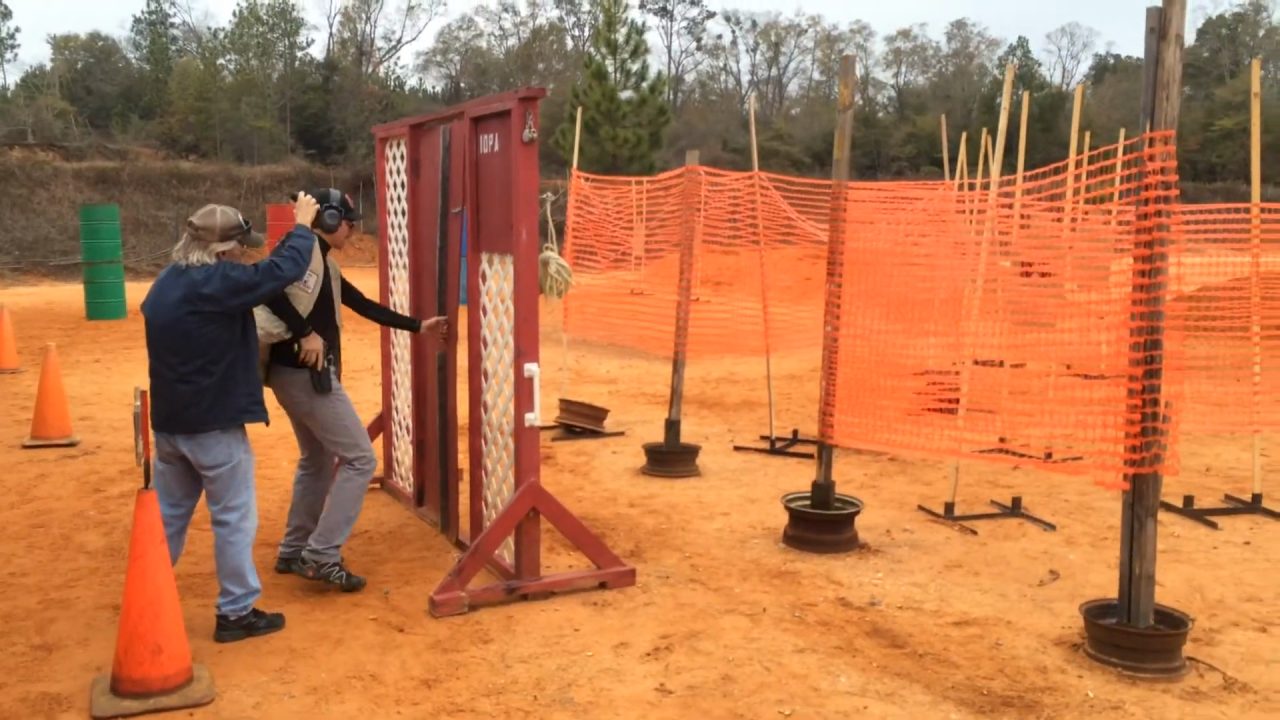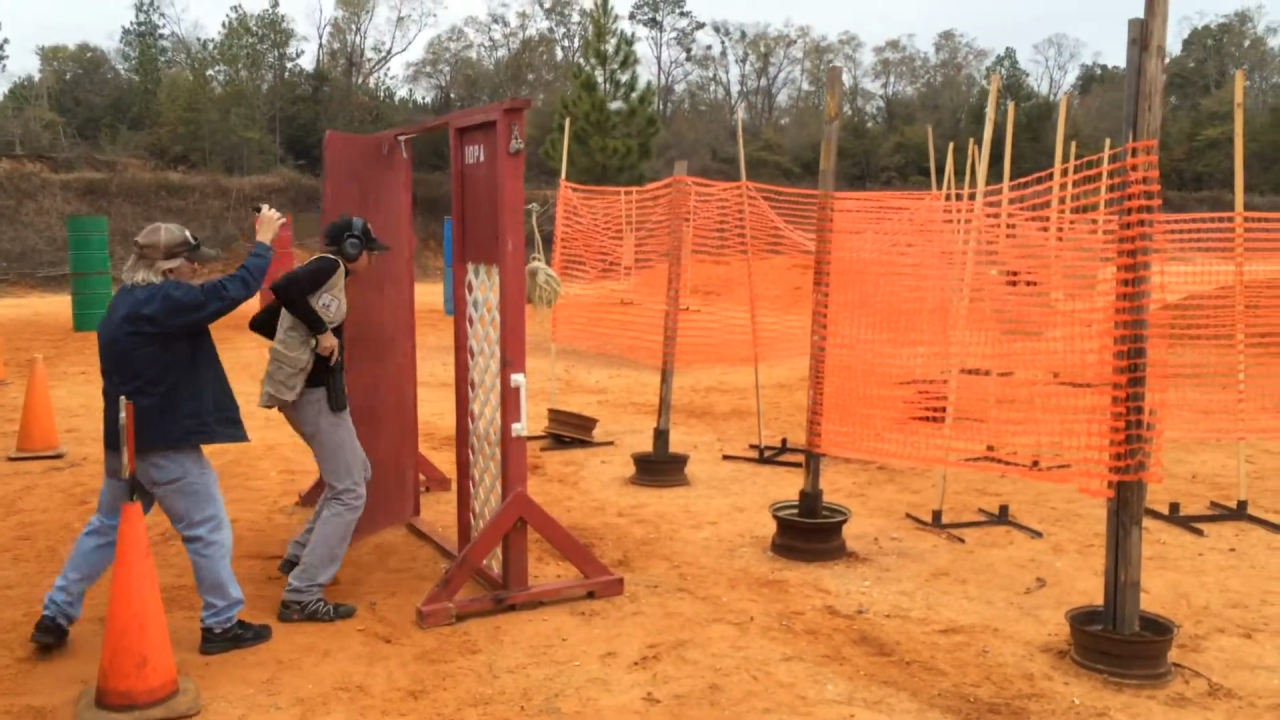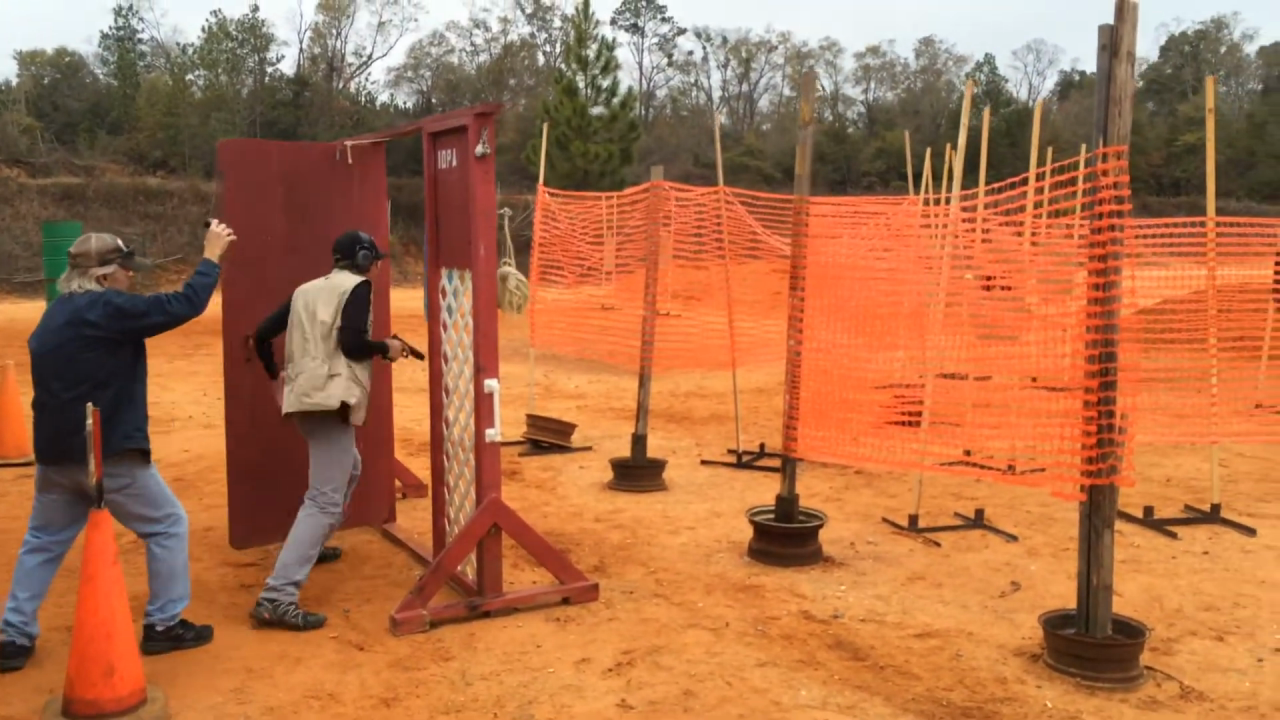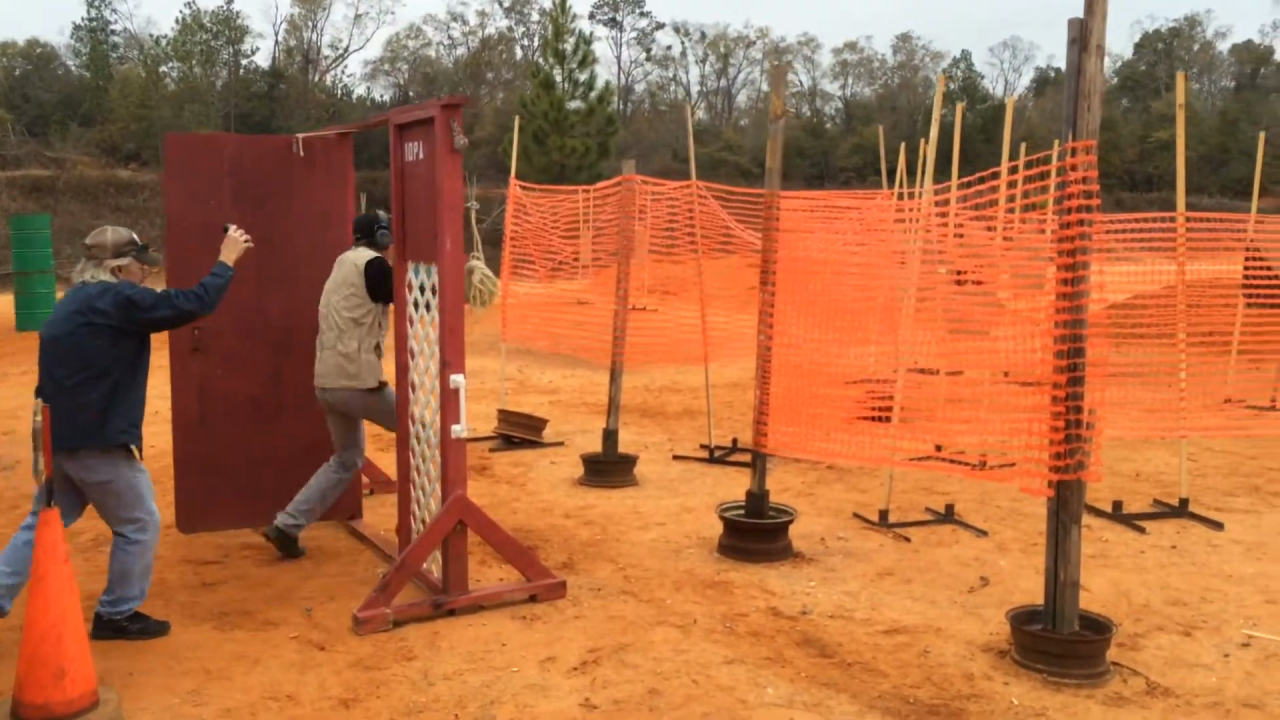
dt=0.3s
person 1, frame 1
left shoulder: (165, 283)
right shoulder: (221, 282)
right elbow: (288, 268)
right wrist: (303, 223)
left hip: (170, 424)
right hip: (215, 425)
left knee: (167, 516)
right knee: (234, 518)
right ankle: (236, 613)
person 1, frame 2
left shoulder: (123, 303)
right shoulder: (169, 301)
right elbow: (239, 287)
right wrist: (264, 239)
left hip: (122, 442)
right hip: (169, 445)
left knee: (104, 528)
right knee: (208, 532)
left ankle: (55, 616)
right ankle: (222, 624)
person 1, frame 3
left shoulder: (55, 316)
right shoulder: (111, 309)
right elbow: (186, 304)
right wrist: (212, 255)
left hip: (55, 453)
right hip: (110, 452)
left knee: (44, 542)
right knee: (168, 525)
right ankle: (164, 625)
person 1, frame 4
left shoulder: (73, 304)
right shoulder: (116, 299)
right elbow: (193, 304)
right wrist: (227, 260)
left hip: (58, 439)
right hip: (97, 443)
left knee: (42, 527)
right knee: (139, 526)
right ankle: (117, 614)
person 2, frame 1
left shoulder: (326, 264)
left elbow: (365, 306)
left wrist: (418, 326)
right wrist: (306, 332)
left hip: (299, 375)
right hip: (304, 374)
left knee: (316, 462)
right knee: (359, 460)
left ankle: (295, 551)
right ankle: (322, 555)
person 2, frame 2
left shoulder: (314, 273)
right shoulder: (329, 267)
left elbow: (261, 321)
right elbow: (282, 287)
left wrist: (288, 341)
right wrist: (321, 332)
left hip: (305, 391)
right hip: (314, 393)
left knee: (352, 476)
right knee: (348, 494)
left ankle: (301, 553)
right ankle: (301, 595)
person 2, frame 3
left shoulder: (304, 291)
right shoulder: (358, 287)
left elbow: (263, 333)
right elbow: (352, 342)
left wrist: (274, 374)
right wrist: (386, 347)
left hip: (302, 397)
right hip: (330, 400)
left knee: (349, 469)
right knee: (325, 502)
left ankle: (310, 548)
right ankle: (277, 598)
person 2, frame 4
left shoulder: (345, 262)
right shoulder: (373, 264)
left hip: (327, 381)
right hip: (356, 377)
left knee: (347, 459)
left ankle: (285, 526)
